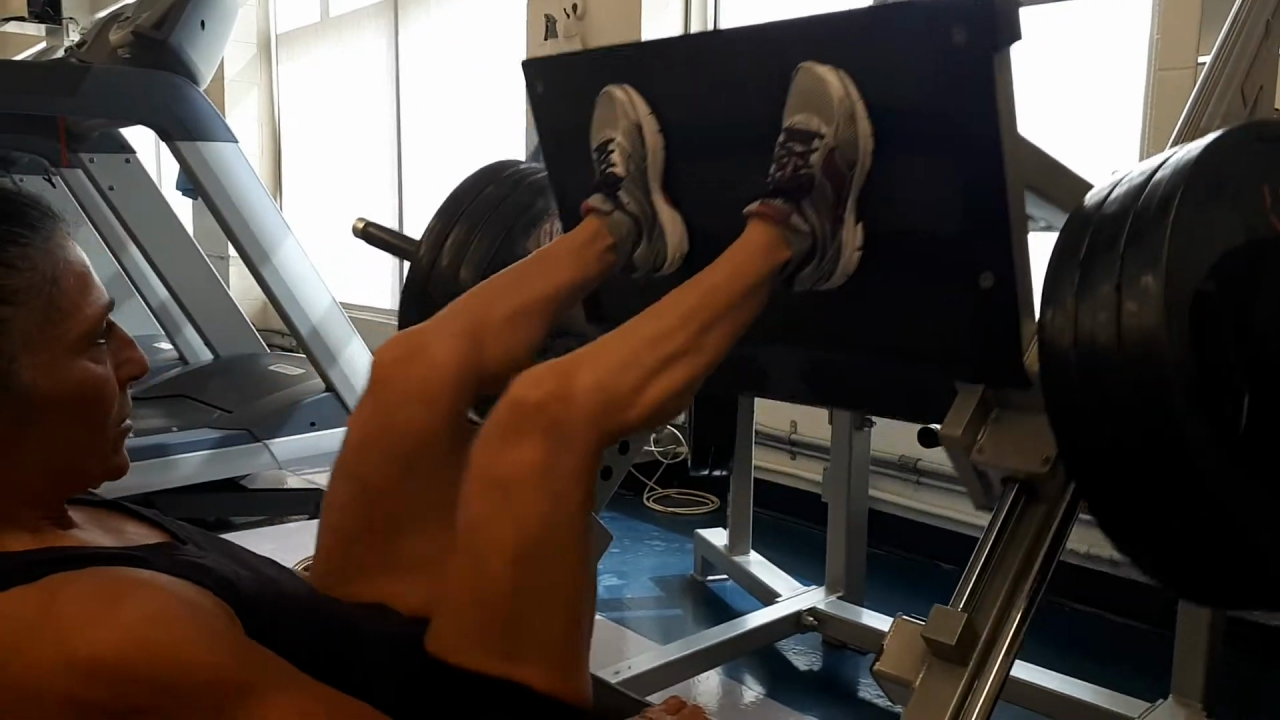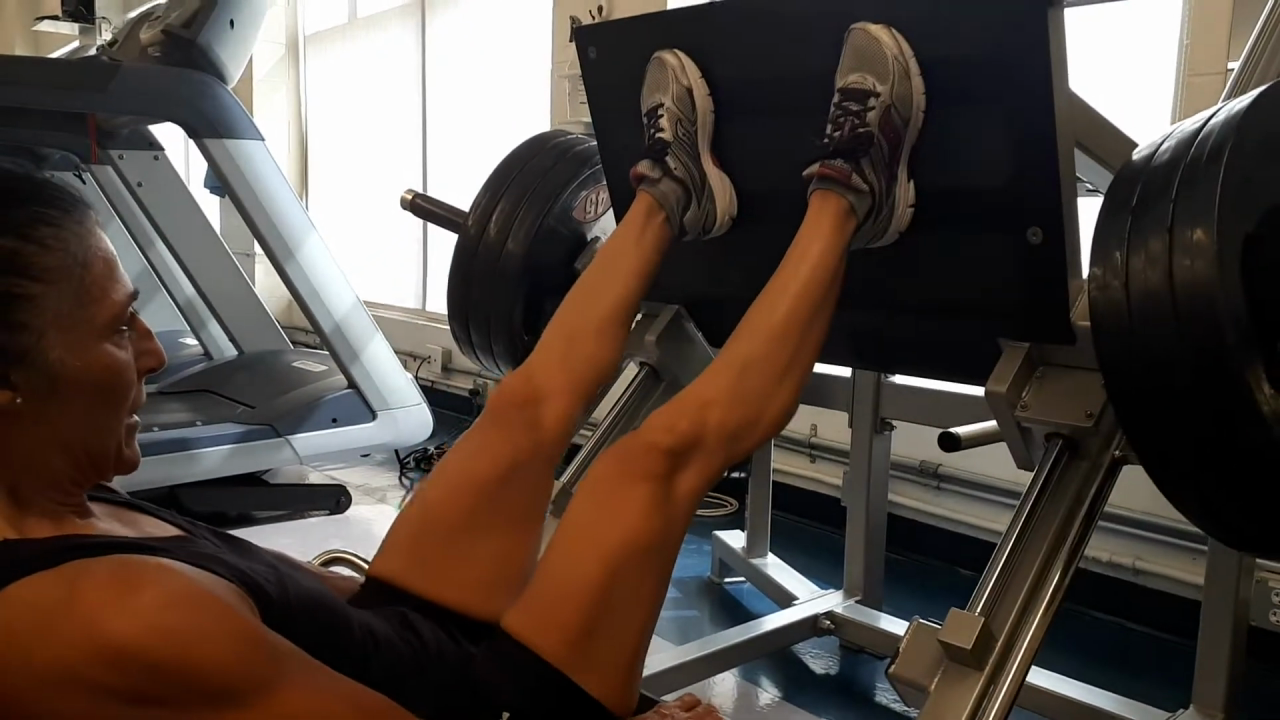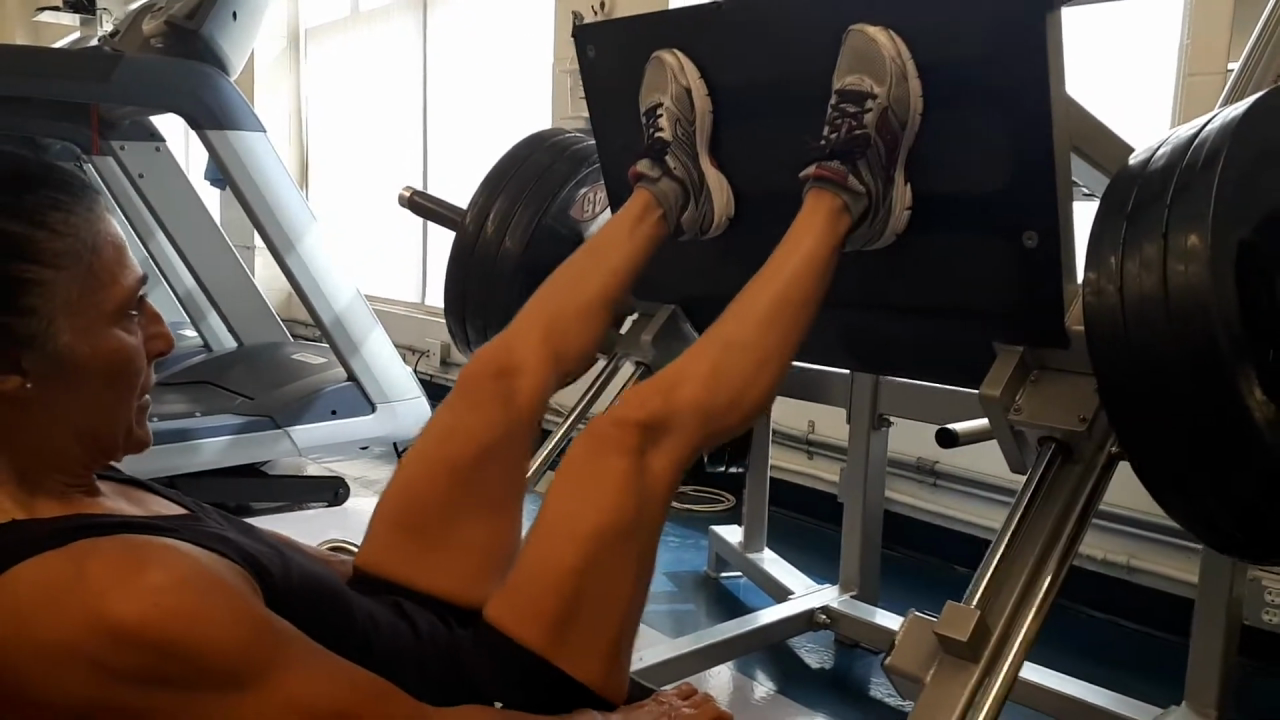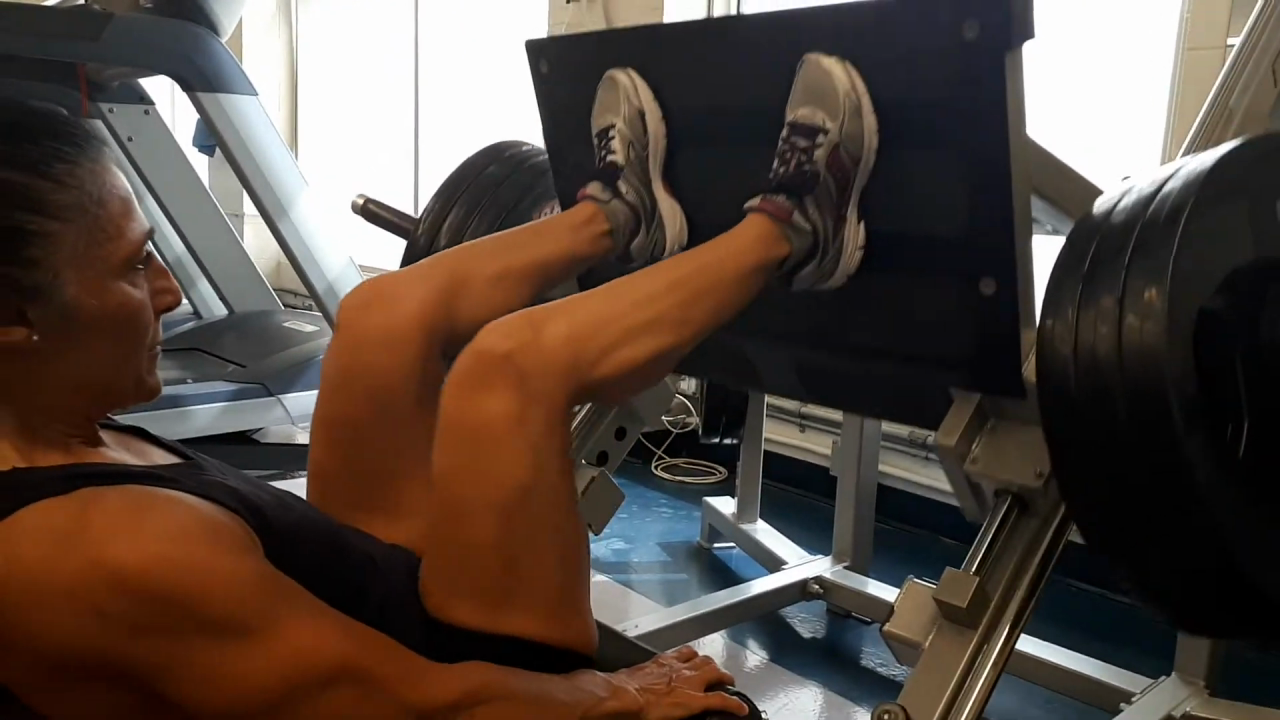
dt=0.7s
person 1, frame 1
right shoulder: (86, 634)
left hip: (364, 649)
left knee: (413, 364)
right knee: (544, 409)
left ankle: (615, 227)
right ankle: (785, 235)
person 1, frame 2
right shoulder: (101, 622)
left wrist: (335, 587)
left hip: (392, 645)
left knee: (532, 404)
right knee: (667, 450)
left ankle: (665, 198)
right ankle: (842, 200)
person 1, frame 3
right shoulder: (102, 602)
left wrist: (370, 571)
left hip: (384, 631)
left knee: (506, 373)
right knee: (647, 424)
left ankle: (665, 193)
right ankle: (842, 198)
person 1, frame 4
right shoulder: (110, 551)
left hip: (368, 609)
left knee: (383, 314)
right knee: (511, 362)
left ankle: (613, 212)
right ankle: (787, 228)
